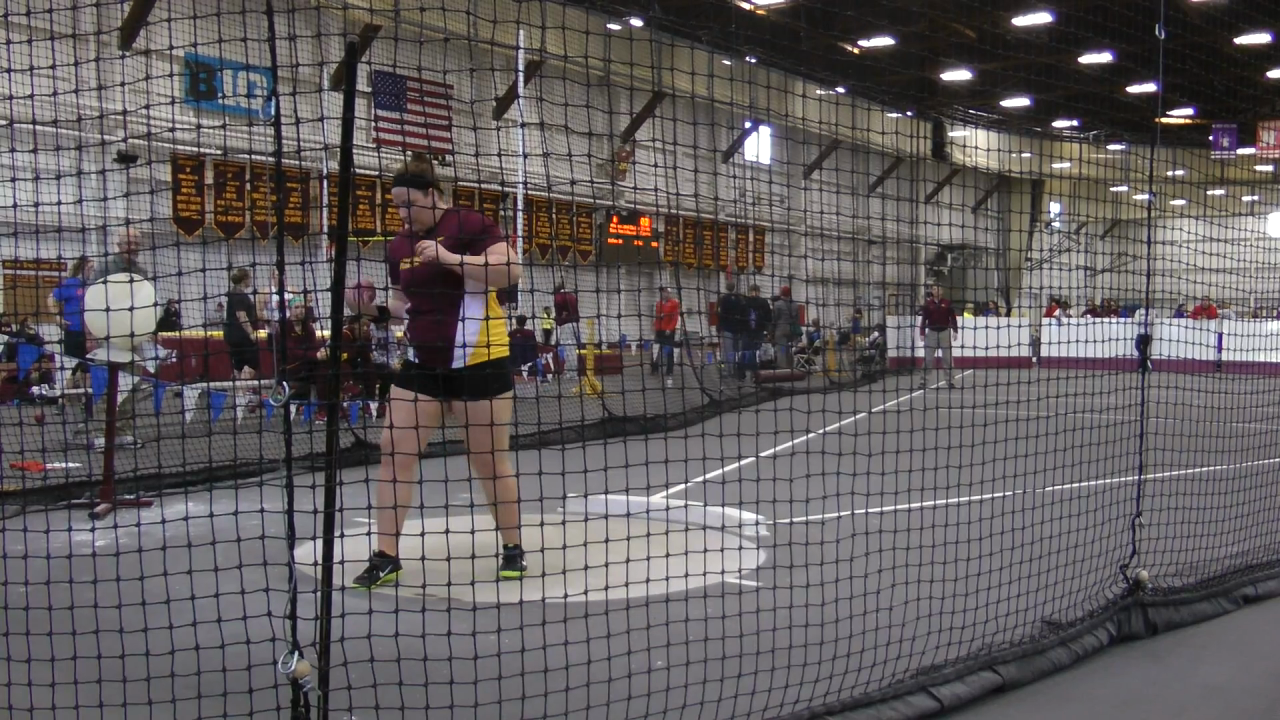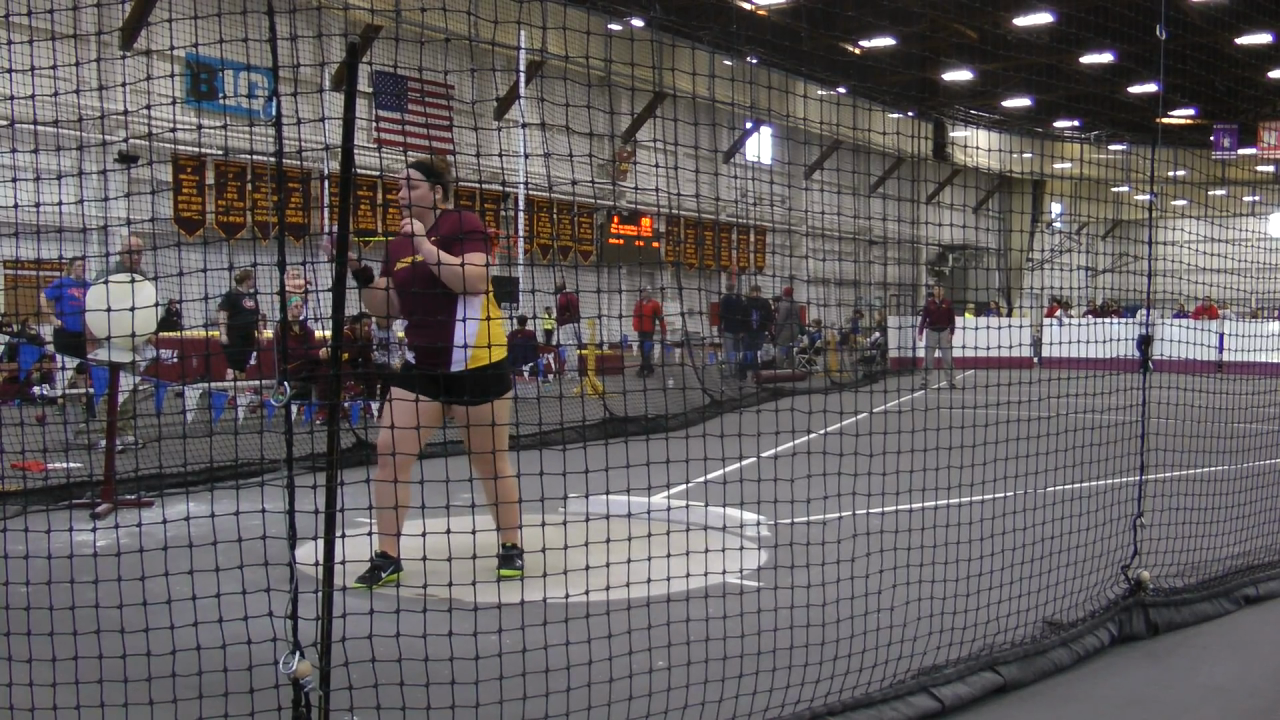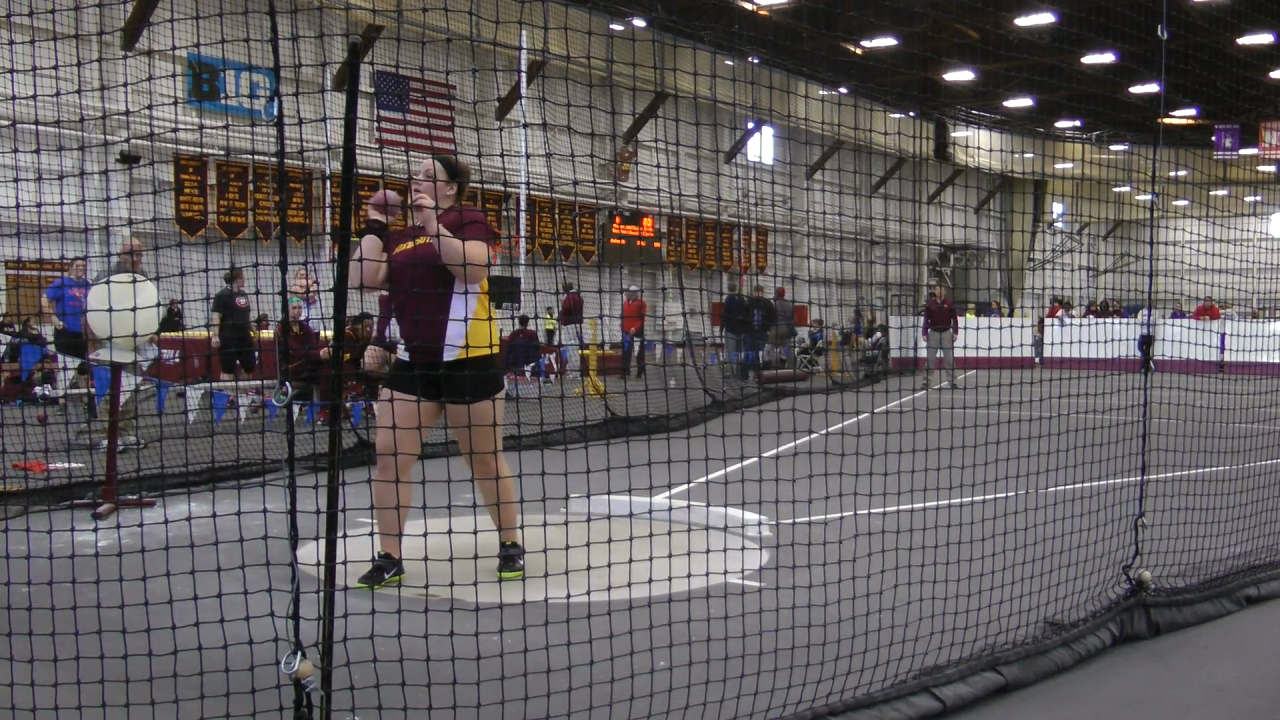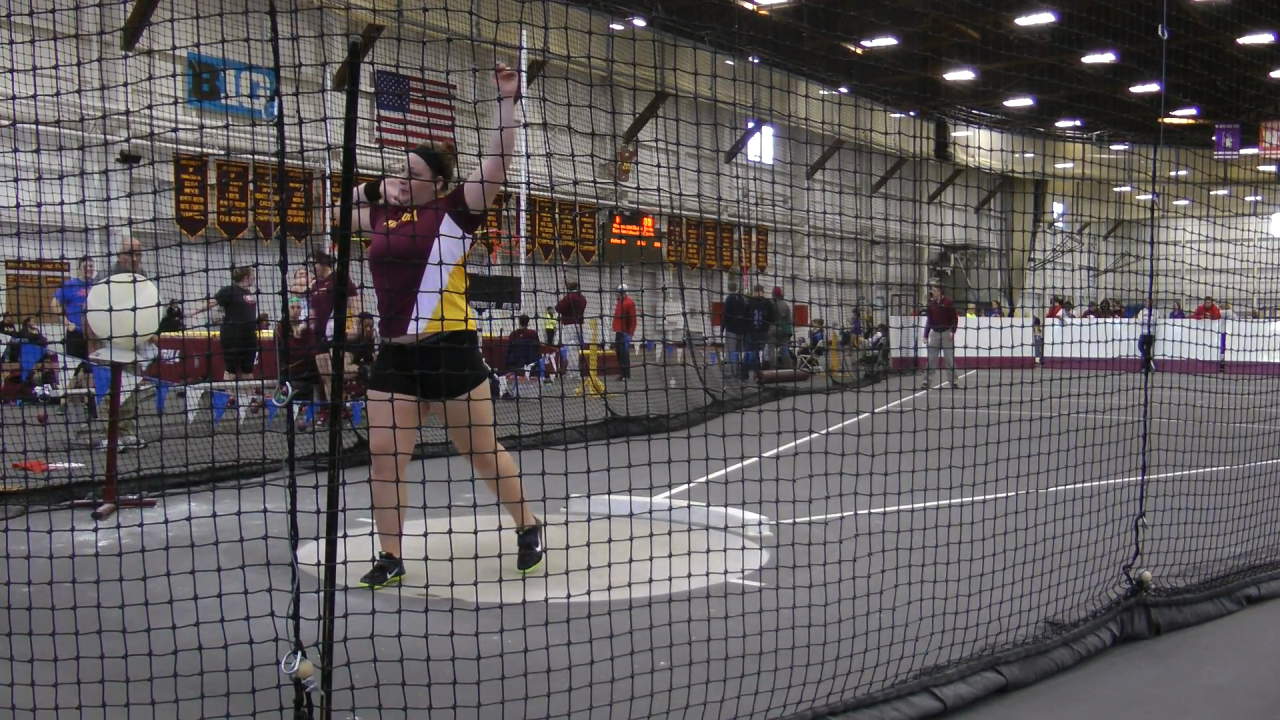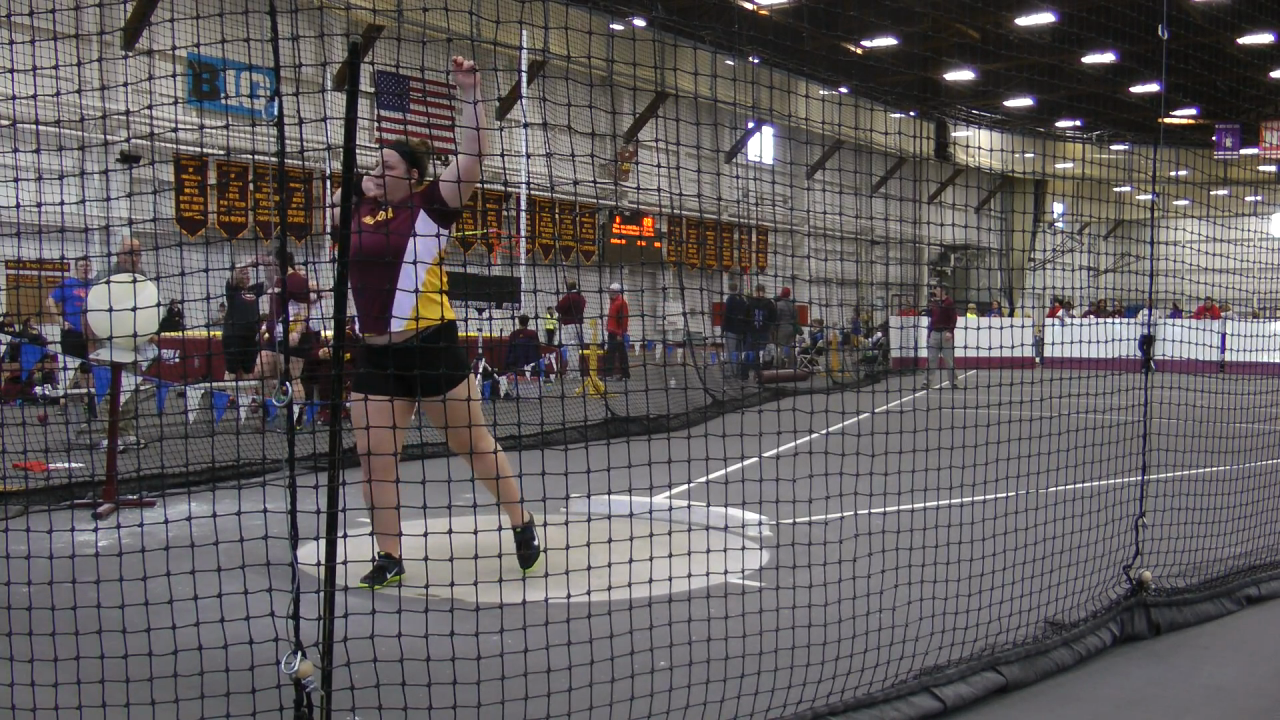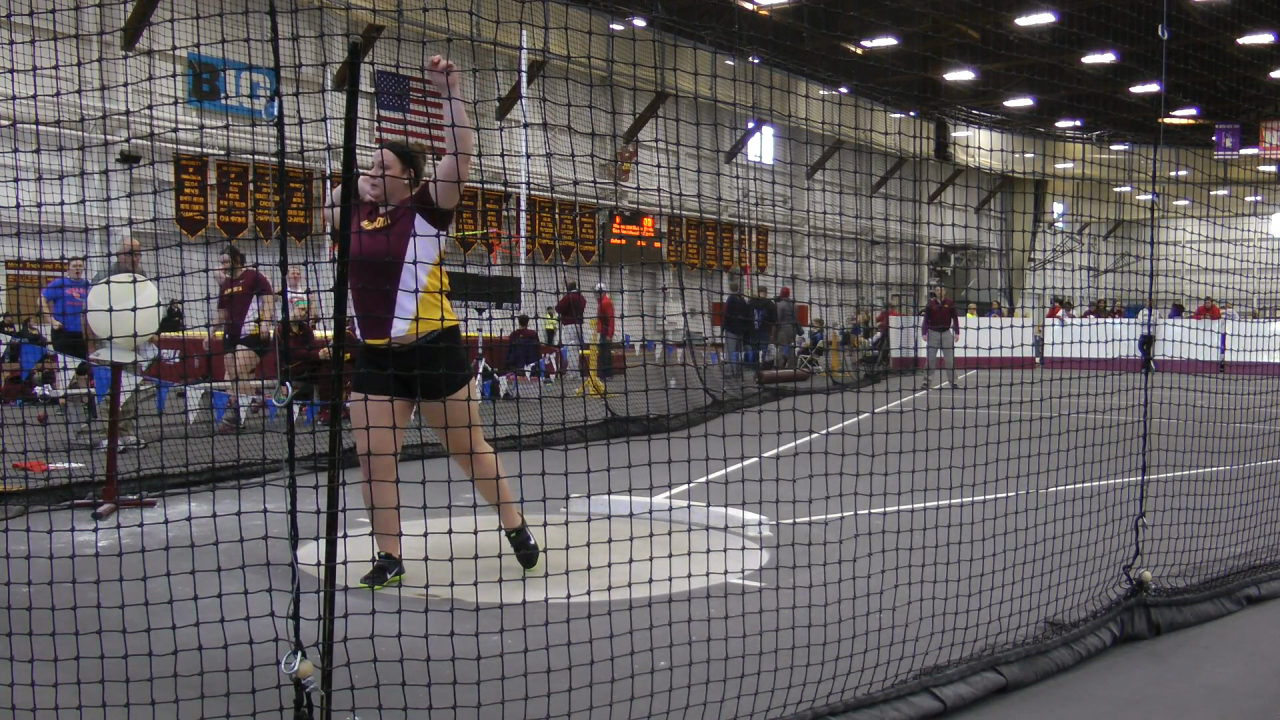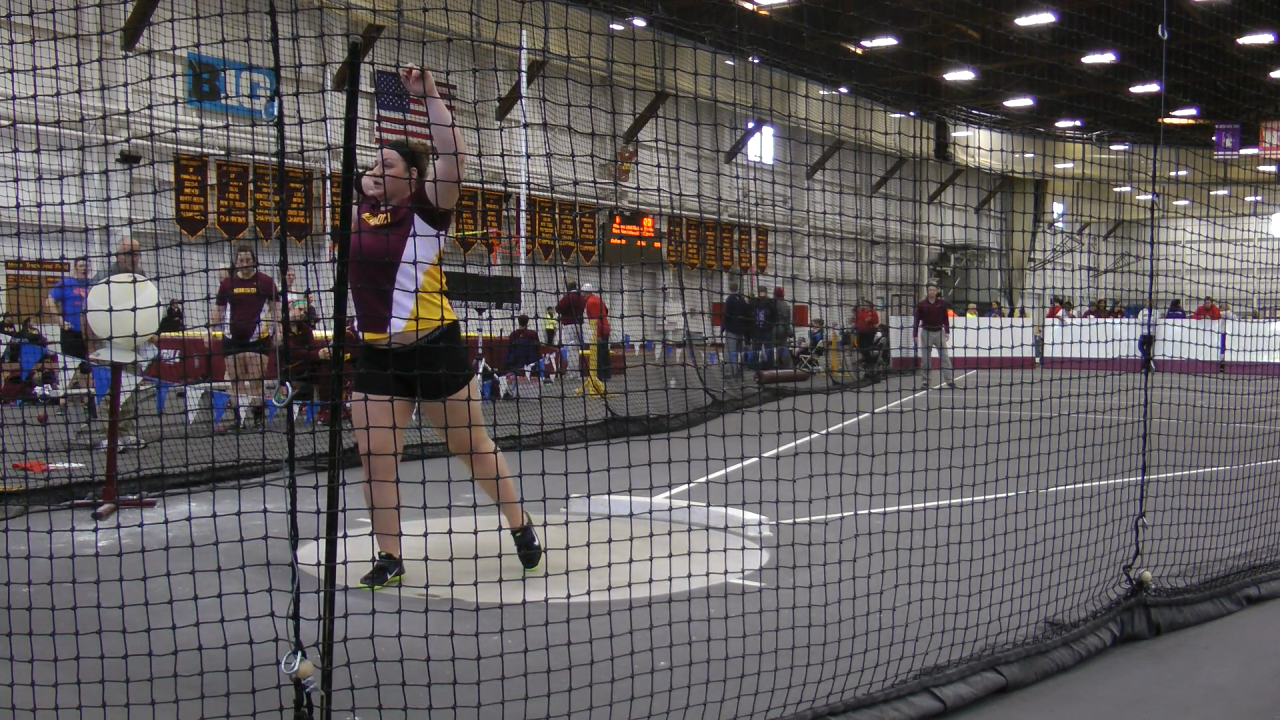
dt=0.7s
person 1, frame 1
left shoulder: (470, 224)
right shoulder: (399, 245)
left elbow: (509, 271)
left wrist: (450, 258)
left hip: (478, 361)
right hip: (423, 363)
left knee: (490, 460)
right knee: (393, 451)
left ankle: (513, 546)
right ankle: (386, 555)
person 1, frame 2
left shoulder: (465, 225)
right shoulder: (398, 243)
left elbow: (475, 281)
right elbow: (386, 307)
left wrist: (424, 244)
right wrist: (358, 271)
left hip: (476, 364)
right hip: (421, 365)
left knee: (490, 460)
right knee: (390, 452)
left ankle: (511, 547)
right ankle: (387, 557)
person 1, frame 3
left shoulder: (469, 220)
right shoulder: (399, 236)
left elbow: (471, 268)
right elbow: (363, 280)
left wrist: (432, 223)
right wrist: (375, 226)
left hip: (468, 360)
right hip: (412, 362)
left knee: (485, 458)
right knee: (388, 456)
left ankle: (511, 545)
right ankle: (389, 558)
person 1, frame 4
left shoulder: (456, 209)
right shoulder: (386, 214)
left elbow: (497, 163)
right elbow: (351, 208)
left wrist: (505, 100)
right wrist: (378, 188)
left hip: (450, 351)
right hip: (395, 355)
left knee: (484, 454)
right knee: (384, 457)
left ankle: (528, 528)
right ankle: (390, 559)
person 1, frame 5
left shoulder: (431, 203)
right shoulder: (364, 208)
left elbow: (472, 156)
right elbow: (331, 209)
left wrist: (469, 93)
right wrist: (357, 186)
left hip: (432, 346)
right hip: (376, 355)
left knee: (475, 445)
right knee: (374, 461)
left ankle: (522, 524)
right ankle: (389, 557)
person 1, frame 6
left shoulder: (427, 206)
right shoulder: (360, 211)
left elbow: (460, 156)
right elbow: (328, 211)
left wrist: (449, 93)
right wrist: (351, 189)
left hip: (433, 349)
right hip: (374, 357)
left knee: (470, 450)
right knee: (372, 461)
left ankle: (516, 527)
right ankle: (389, 558)
person 1, frame 7
left shoulder: (427, 205)
right shoulder: (365, 206)
left elbow: (453, 157)
left wrist: (430, 96)
right wrist: (362, 183)
left hip: (433, 347)
right hip: (376, 355)
left knee: (474, 447)
right knee: (375, 461)
left ankle: (521, 526)
right ankle: (389, 557)
